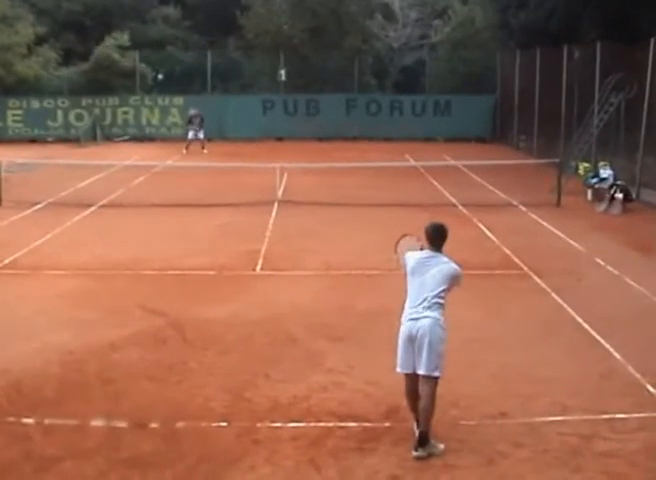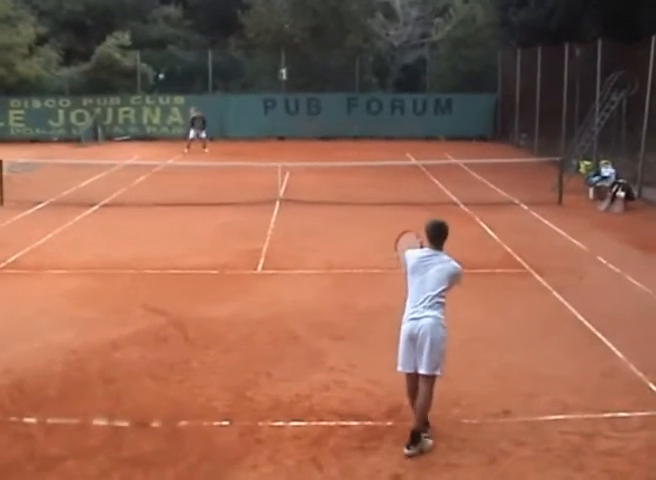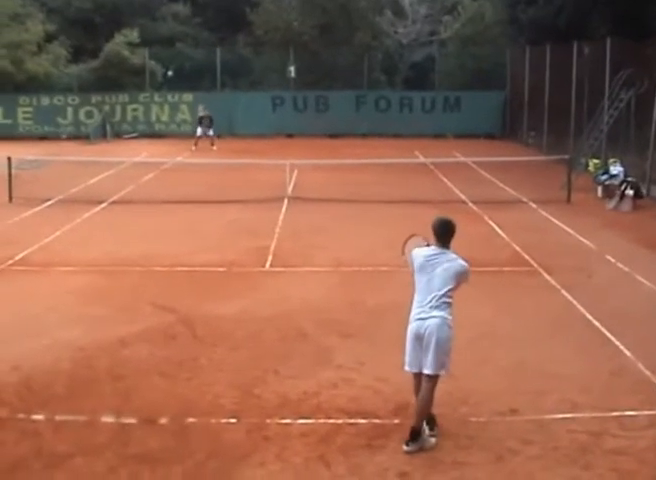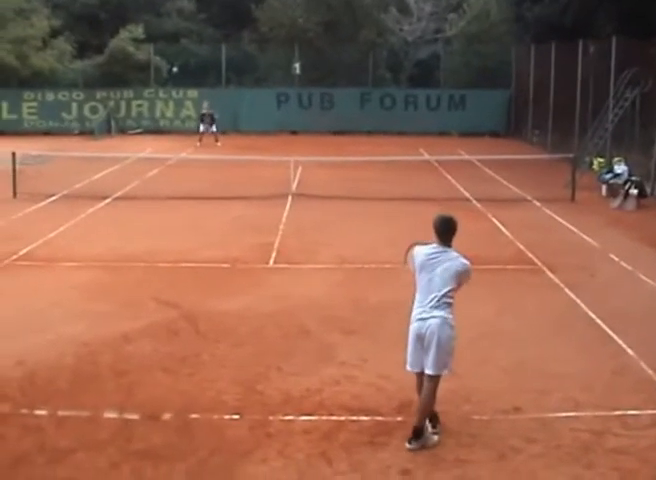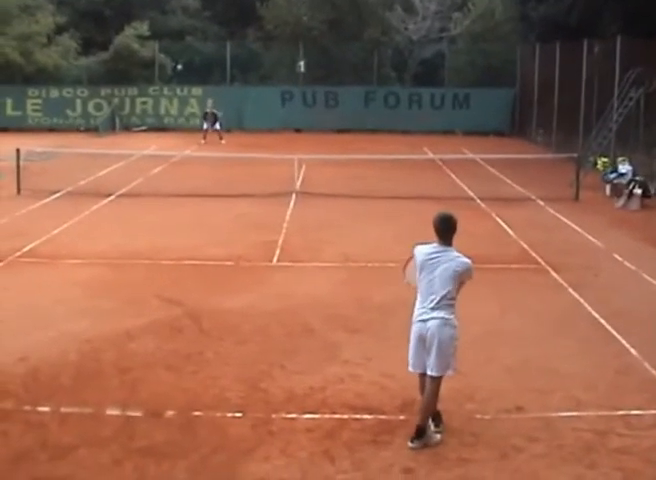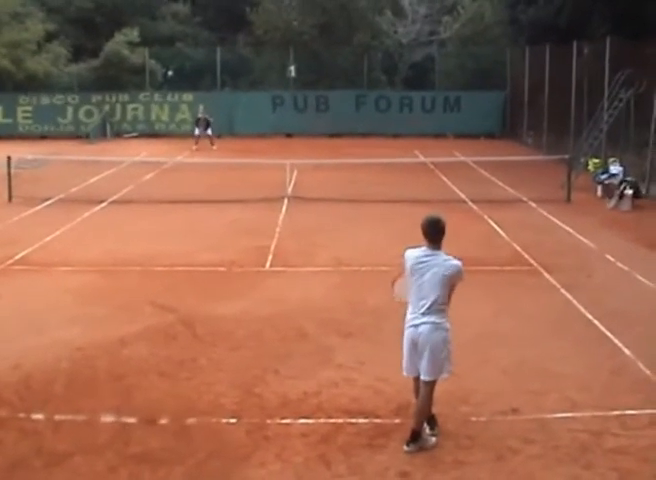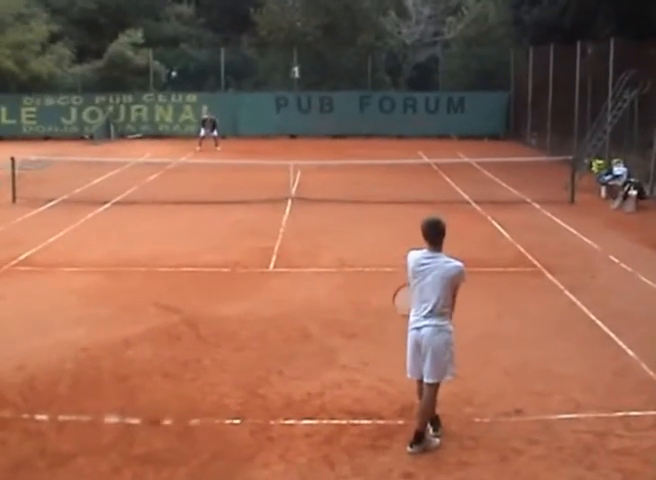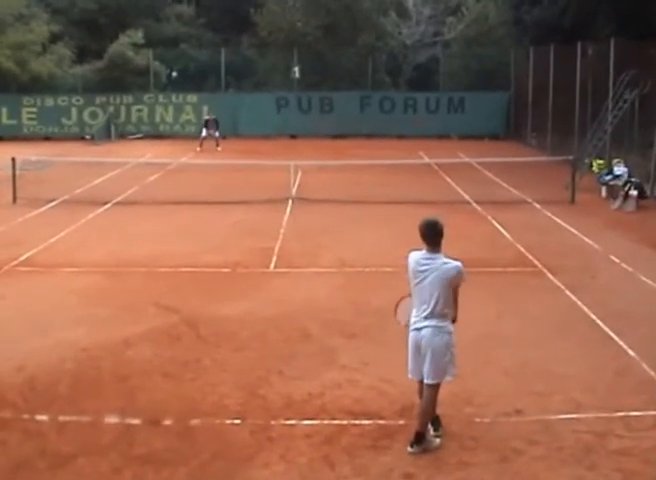
dt=0.2s
person 1, frame 1
left shoulder: (410, 257)
right shoulder: (453, 270)
left hip: (409, 322)
right hip: (431, 325)
left knee: (411, 379)
right knee: (428, 383)
left ankle: (419, 424)
right ankle: (423, 442)
person 1, frame 2
left shoulder: (410, 256)
right shoulder: (453, 268)
left hip: (410, 322)
right hip: (432, 324)
left knee: (412, 378)
right knee: (426, 382)
left ankle: (422, 423)
right ankle: (414, 440)
person 1, frame 3
left shoulder: (417, 254)
right shoulder: (461, 266)
left hip: (417, 321)
right hip: (439, 323)
left knee: (419, 378)
right knee: (428, 381)
left ankle: (428, 419)
right ankle: (414, 437)
person 1, frame 4
left shoulder: (419, 253)
right shoulder: (462, 265)
left hip: (418, 320)
right hip: (440, 323)
left knee: (421, 377)
right knee: (430, 380)
left ankle: (431, 417)
right ankle: (417, 435)
person 1, frame 5
left shoulder: (419, 252)
right shoulder: (464, 264)
left hip: (420, 321)
right hip: (442, 324)
left knee: (424, 377)
right knee: (433, 381)
left ankle: (433, 416)
right ankle: (419, 434)
person 1, frame 6
left shoulder: (409, 256)
right shoulder: (454, 266)
right elbow: (448, 296)
left hip: (412, 325)
right hip: (435, 328)
left knee: (418, 381)
right knee: (427, 384)
left ankle: (428, 419)
right ankle: (415, 438)
person 1, frame 7
left shoulder: (412, 258)
right shoulder: (455, 268)
right elbow: (452, 298)
left hip: (416, 327)
right hip: (438, 330)
left knee: (422, 382)
right knee: (431, 386)
left ankle: (432, 420)
right ankle: (418, 440)
person 1, frame 8
left shoulder: (413, 259)
right shoulder: (454, 268)
right elbow: (454, 297)
left hip: (417, 328)
right hip: (438, 331)
left knee: (423, 383)
right knee: (431, 386)
left ankle: (432, 420)
right ankle: (419, 440)
